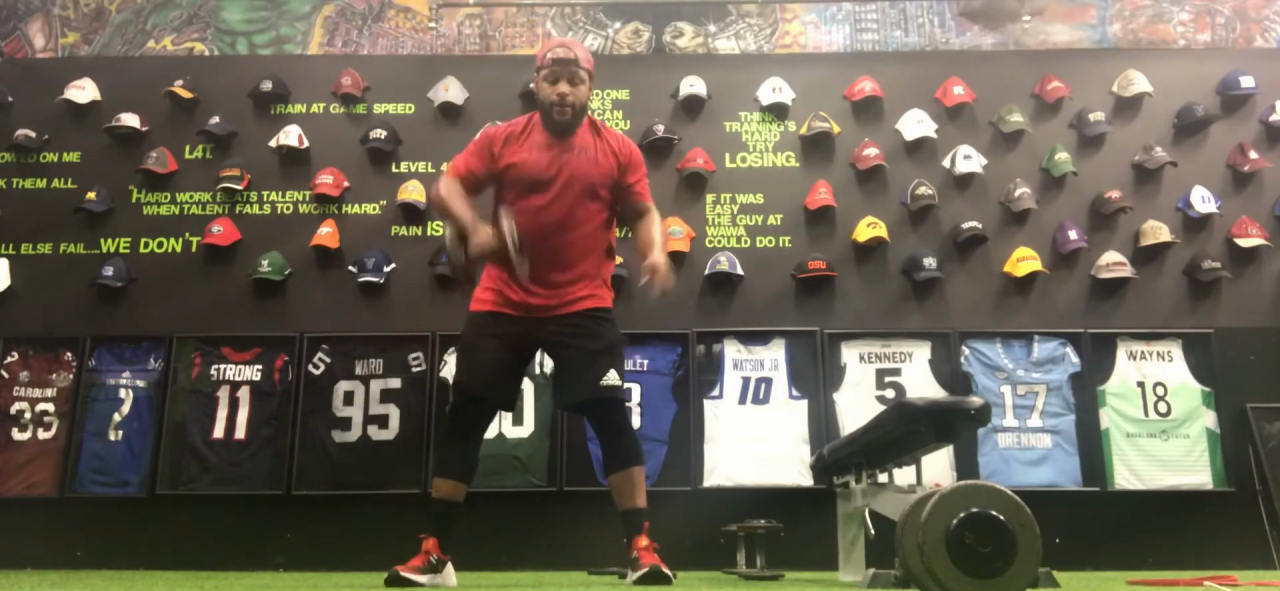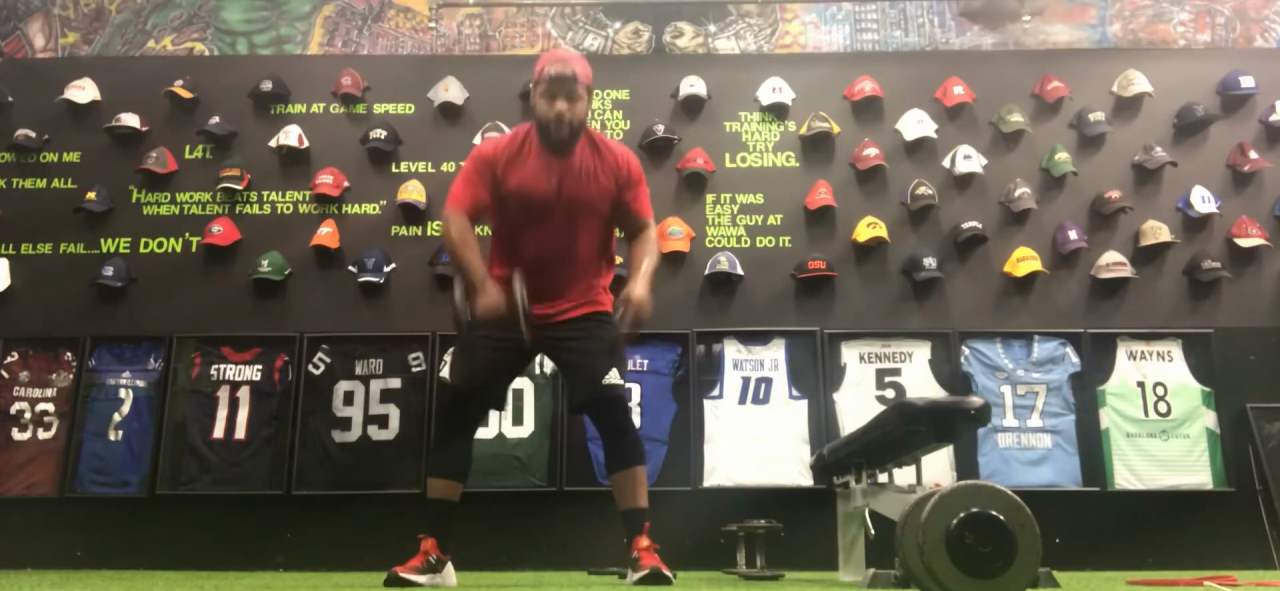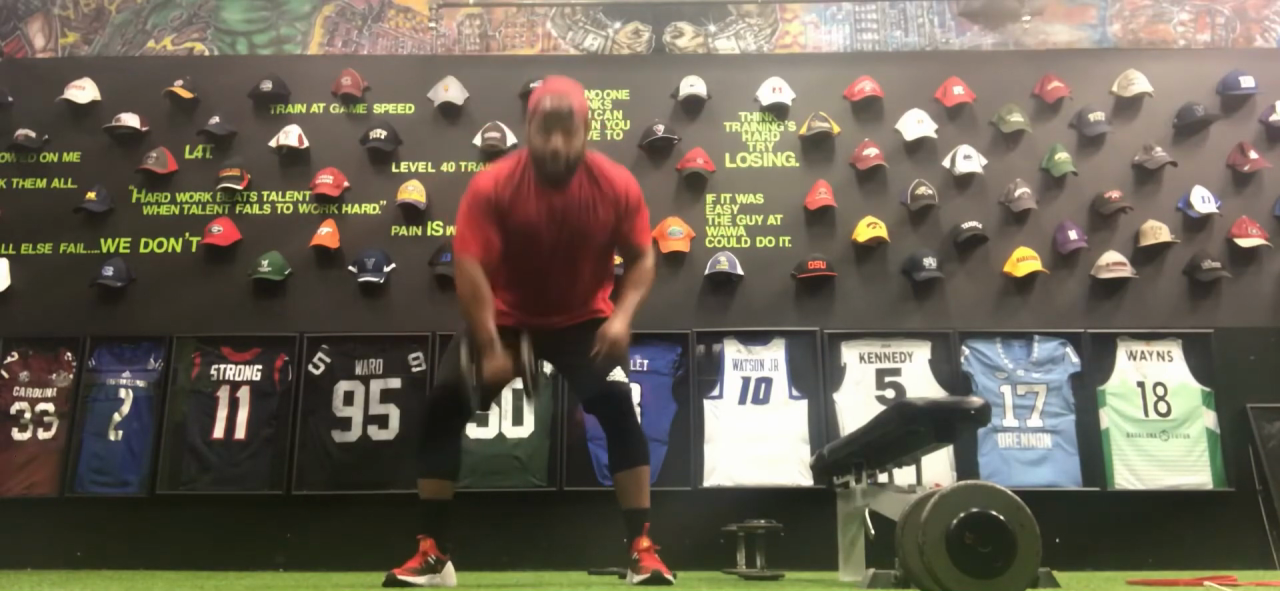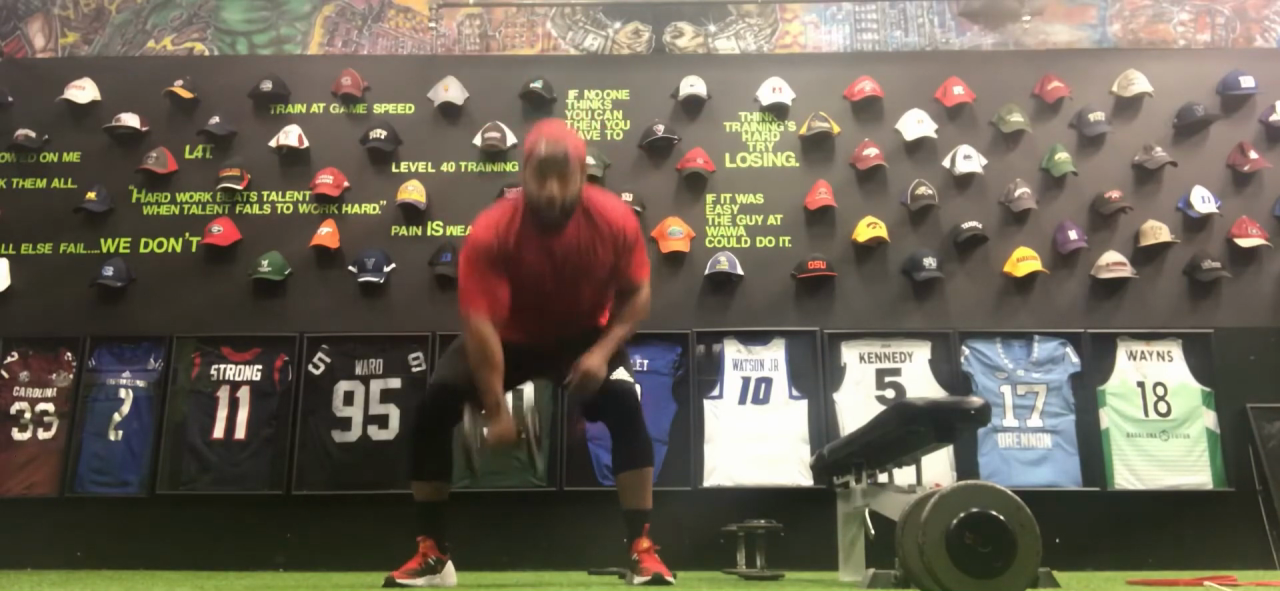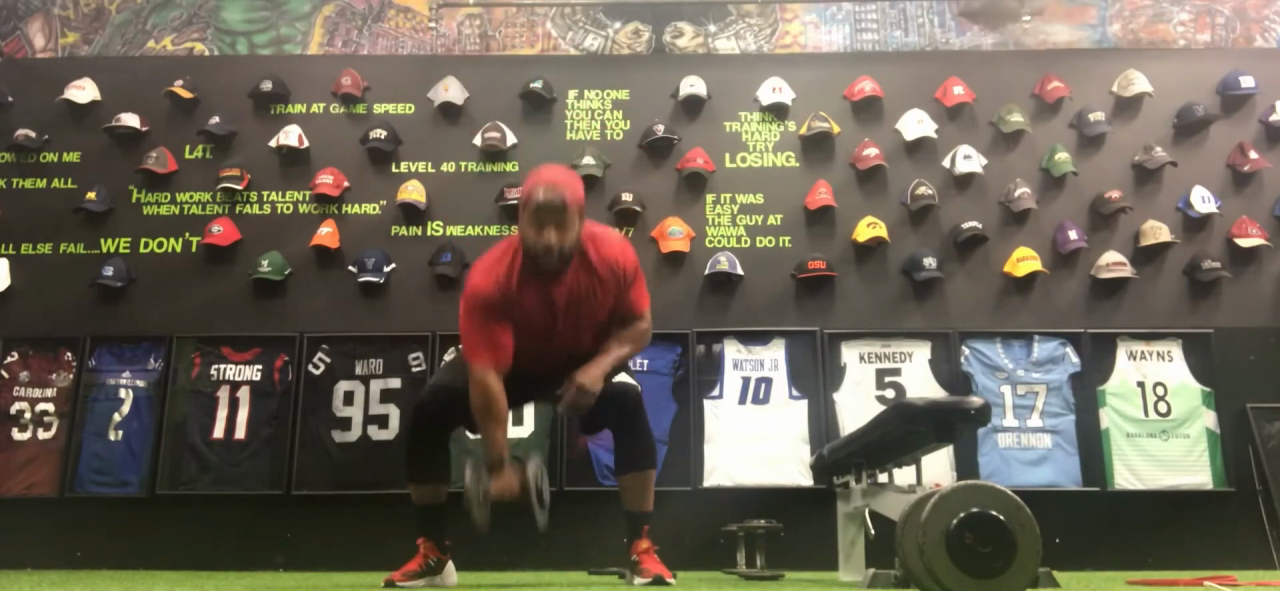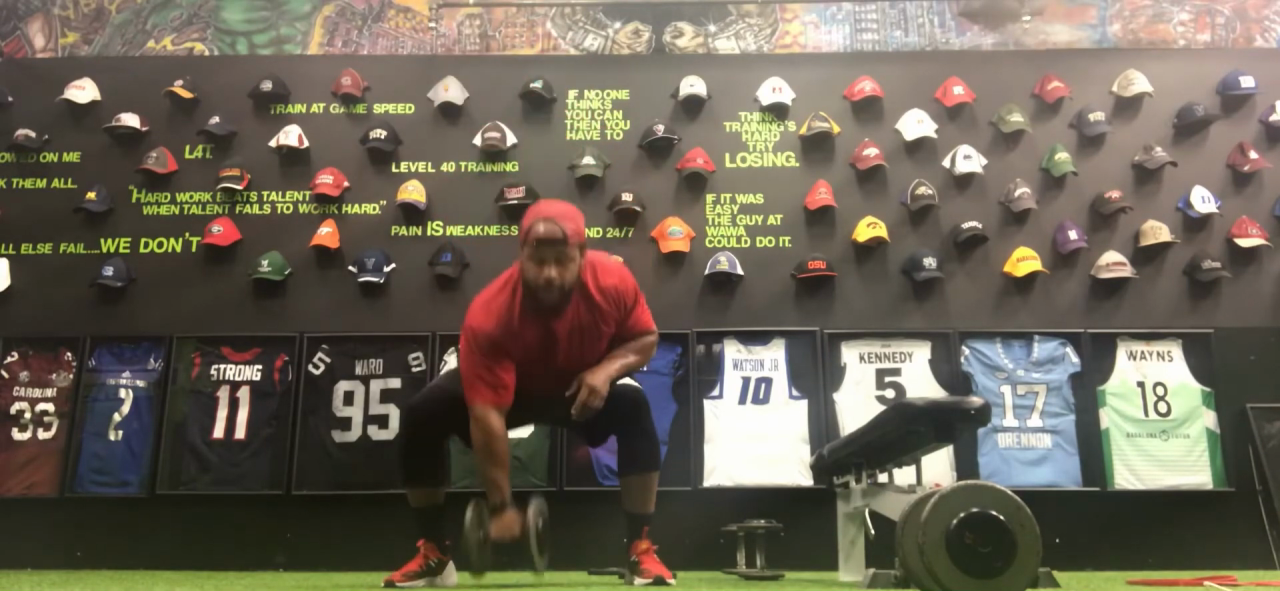
dt=0.1s
person 1, frame 1
left shoulder: (617, 149)
right shoulder: (500, 138)
left elbow: (642, 211)
right elbow: (447, 184)
left wrist: (655, 251)
right wrist: (472, 227)
left hip: (583, 308)
right hip: (502, 306)
left knee: (611, 415)
right knee: (465, 417)
person 1, frame 2
left shoulder: (617, 159)
right shoulder: (495, 153)
left elbow: (643, 228)
right elbow: (456, 218)
left wrist: (641, 279)
right wrist: (482, 288)
left hip: (584, 312)
right hip: (504, 306)
left knee: (612, 412)
right knee: (459, 412)
person 1, frame 3
left shoulder: (617, 184)
right shoulder: (492, 186)
left elbow: (641, 257)
right elbow: (470, 268)
left wrist: (622, 318)
right wrist: (489, 350)
left hip: (582, 319)
right hip: (503, 318)
left knee: (618, 408)
right knee: (443, 407)
left ankle: (642, 549)
person 1, frame 4
left shoulder: (616, 221)
right shoulder: (490, 234)
left elbow: (637, 297)
right elbow: (479, 325)
left wrist: (604, 351)
right wrist: (496, 410)
left hip: (582, 339)
right hip: (509, 339)
left knee: (624, 403)
right knee: (435, 407)
left ankle: (642, 551)
person 1, frame 5
left shoulder: (614, 255)
right shoulder: (489, 280)
left elbow: (638, 322)
right elbow: (486, 380)
left wrist: (600, 365)
right wrist: (499, 466)
left hip: (581, 361)
right hip: (509, 366)
left knee: (628, 405)
right knee: (428, 411)
left ankle: (641, 551)
right ankle: (433, 553)
person 1, frame 6
left shoulder: (614, 284)
right shoulder: (489, 315)
left elbow: (646, 339)
right elbow: (487, 417)
left wrist: (607, 368)
right wrist: (501, 505)
left hip: (582, 387)
right hip: (508, 389)
left knee: (633, 409)
right knee: (421, 418)
left ankle: (641, 552)
right ankle: (433, 554)
